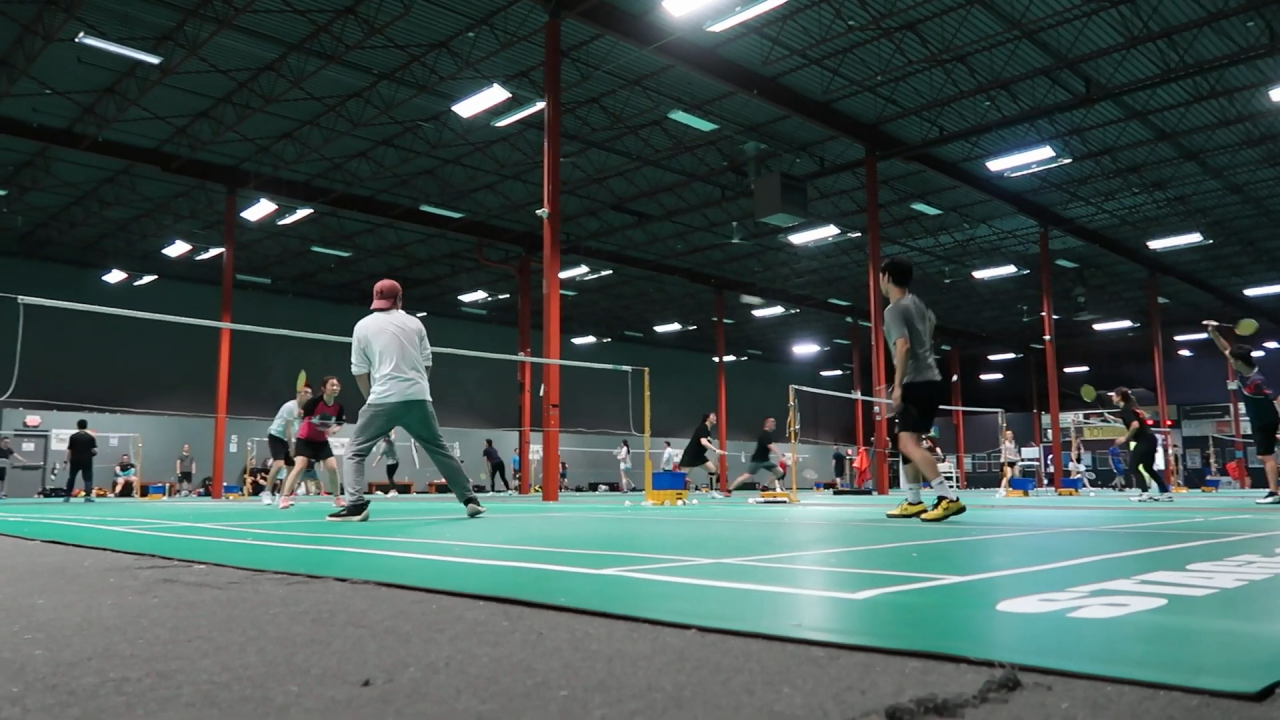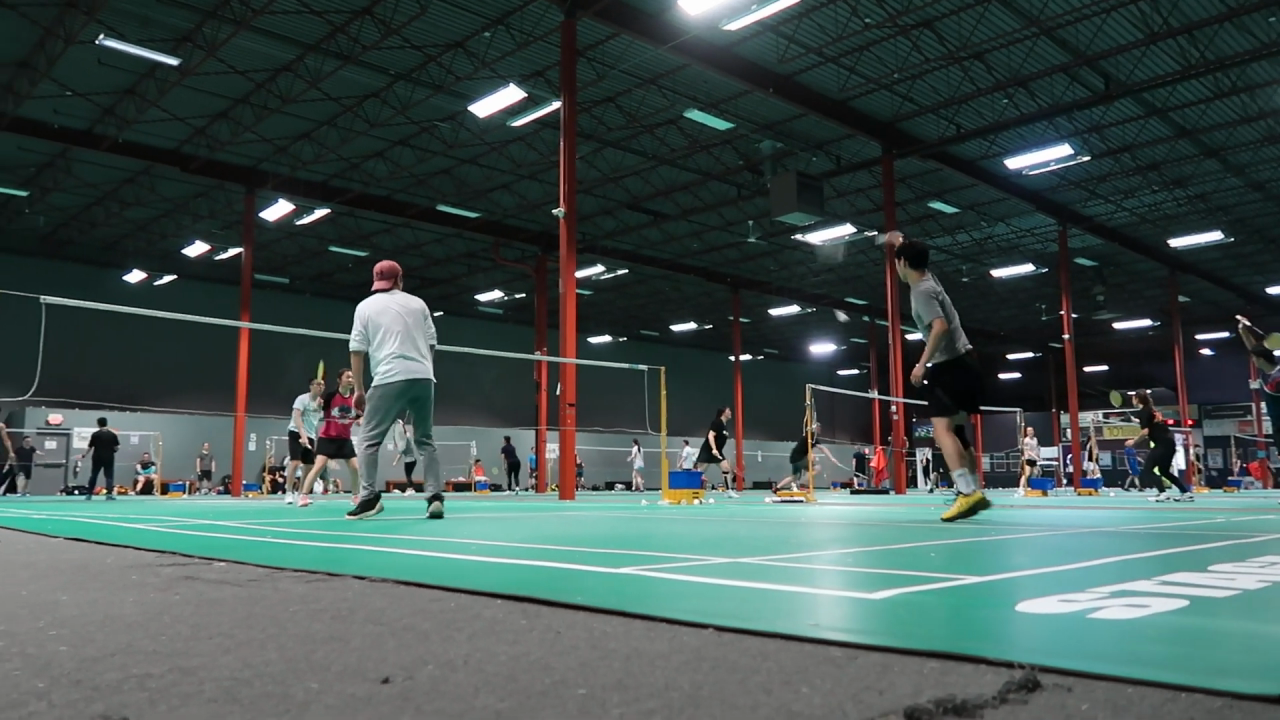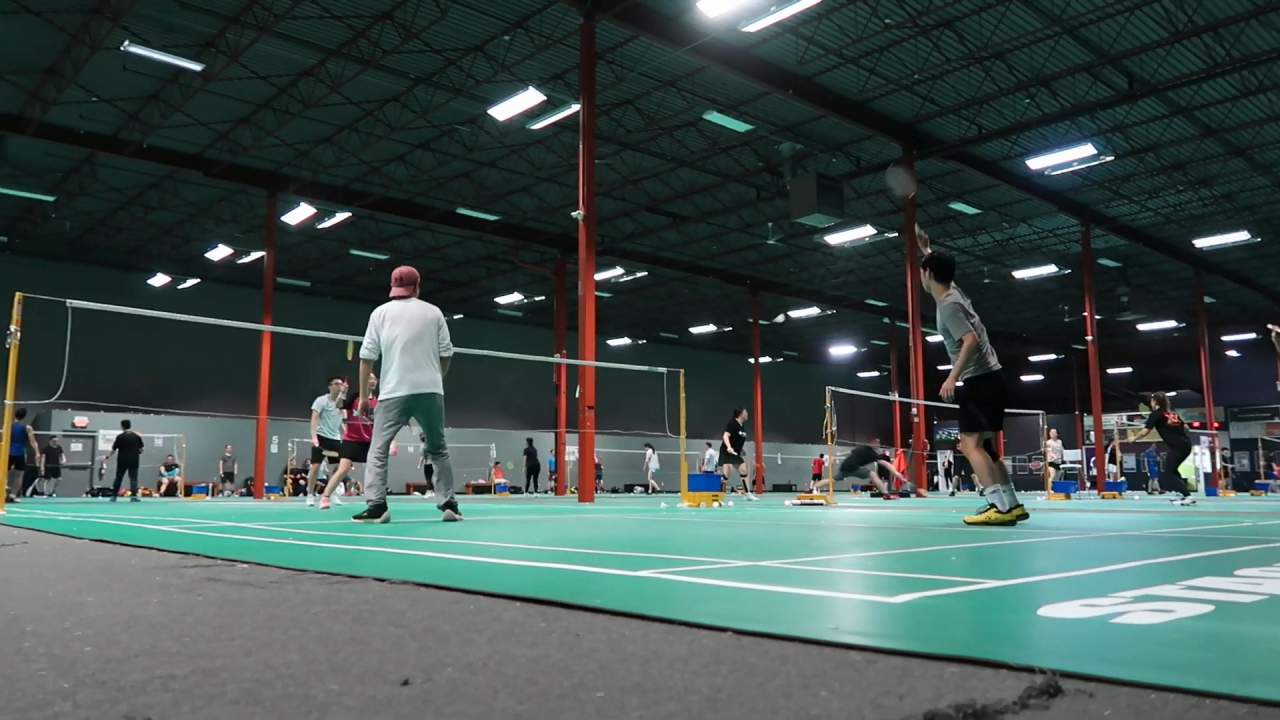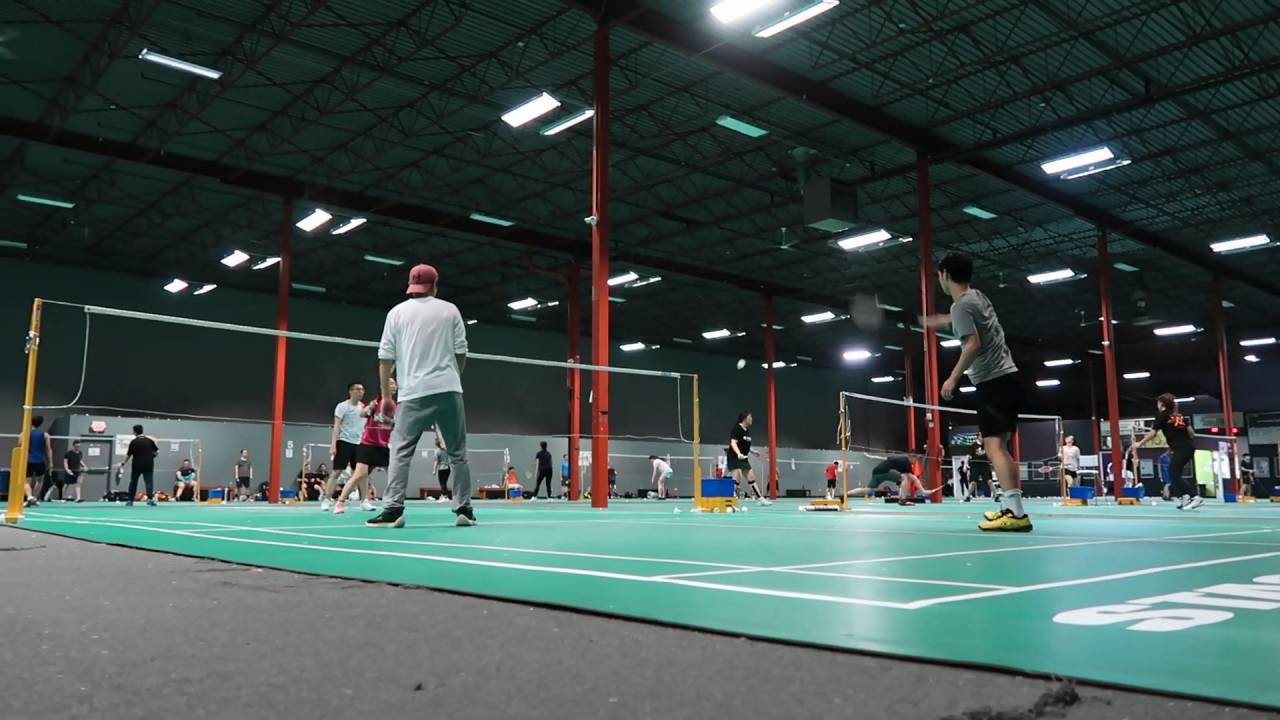
dt=0.2s
person 1, frame 1
left shoulder: (894, 309)
right shoulder: (915, 302)
left elbow: (903, 346)
right elbow: (930, 322)
left wrist: (897, 386)
left hip: (918, 384)
right hip: (929, 382)
left knee: (909, 444)
right knee: (907, 443)
left ankle: (948, 498)
right ankle: (914, 502)
person 1, frame 2
left shoulder: (922, 291)
right shoulder: (927, 279)
left elbow: (940, 327)
left wrist: (922, 363)
right wrist: (902, 243)
left hip: (949, 364)
right hip: (964, 363)
left knee: (942, 429)
right knee: (955, 430)
left ankle: (968, 493)
right ankle: (974, 493)
person 1, frame 3
left shoulder: (948, 306)
right shoulder: (952, 292)
left elbow: (971, 341)
right elbow: (937, 266)
left wrist: (953, 377)
right wrist: (925, 247)
left hip: (980, 380)
right hip: (989, 379)
left knee: (971, 444)
right knee: (983, 446)
left ankle: (1000, 507)
right ankle: (1013, 505)
person 1, frame 4
left shoulder: (961, 306)
right shoulder: (975, 295)
left elbow: (973, 344)
left wrist: (953, 377)
right wrist: (942, 321)
left hip: (995, 382)
right hip: (1008, 380)
left knee: (995, 447)
right knee: (1000, 448)
left ankle: (1015, 514)
right ankle: (1013, 509)
person 2, frame 1
left shoulder: (363, 326)
right shoulder: (414, 323)
left elbow: (359, 371)
right elbow: (427, 363)
left wrist: (371, 399)
left hip: (384, 399)
right hip: (417, 397)
left knee: (356, 450)
right knee: (440, 450)
left ankle: (356, 504)
right ankle: (469, 498)
person 2, frame 2
left shoulder: (365, 306)
right shoulder: (417, 303)
left elbow: (357, 349)
right elbow: (431, 343)
left wrist: (359, 388)
left hip: (389, 380)
right hip: (422, 379)
left knee: (370, 440)
right knee: (425, 439)
left ankle: (369, 499)
right ankle: (435, 496)
person 2, frame 3
left shoulder: (380, 313)
right shoulder: (434, 312)
left elbow: (367, 356)
right elbow: (446, 354)
left wrist: (364, 394)
left hip: (394, 393)
right hip: (430, 391)
left knee: (379, 451)
right knee: (438, 450)
left ankle: (377, 505)
right ankle: (449, 504)
person 2, frame 4
left shoulder: (397, 312)
right shoulder: (450, 310)
left elbow: (386, 356)
right elbow: (461, 352)
left wrist: (386, 395)
left hip: (414, 393)
right hip: (448, 390)
left knee: (401, 452)
right knee: (457, 452)
left ankle: (393, 510)
right ankle: (463, 509)
